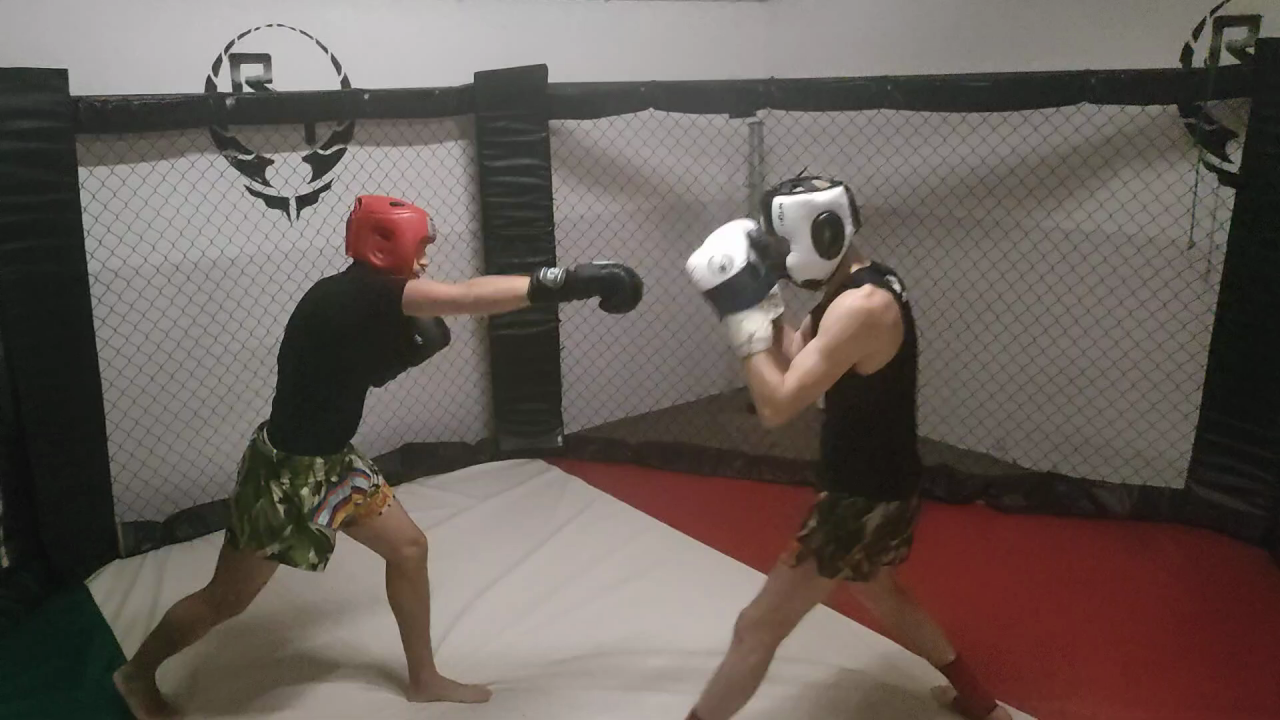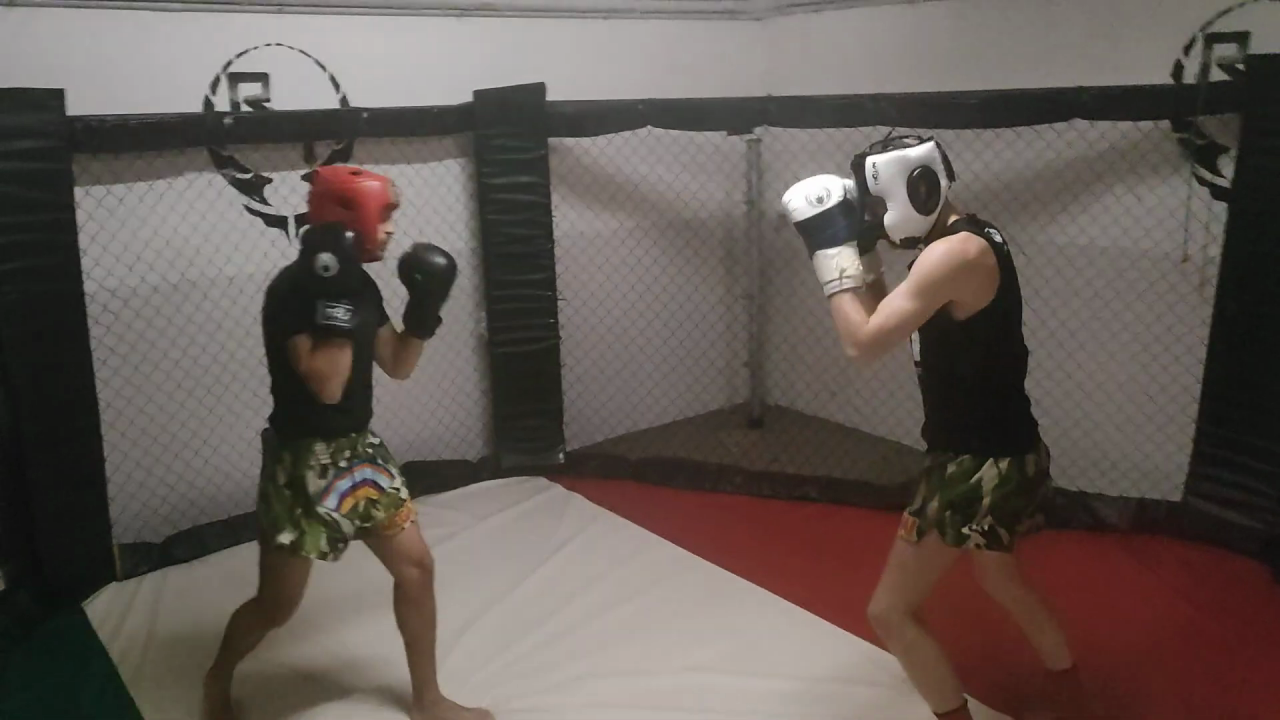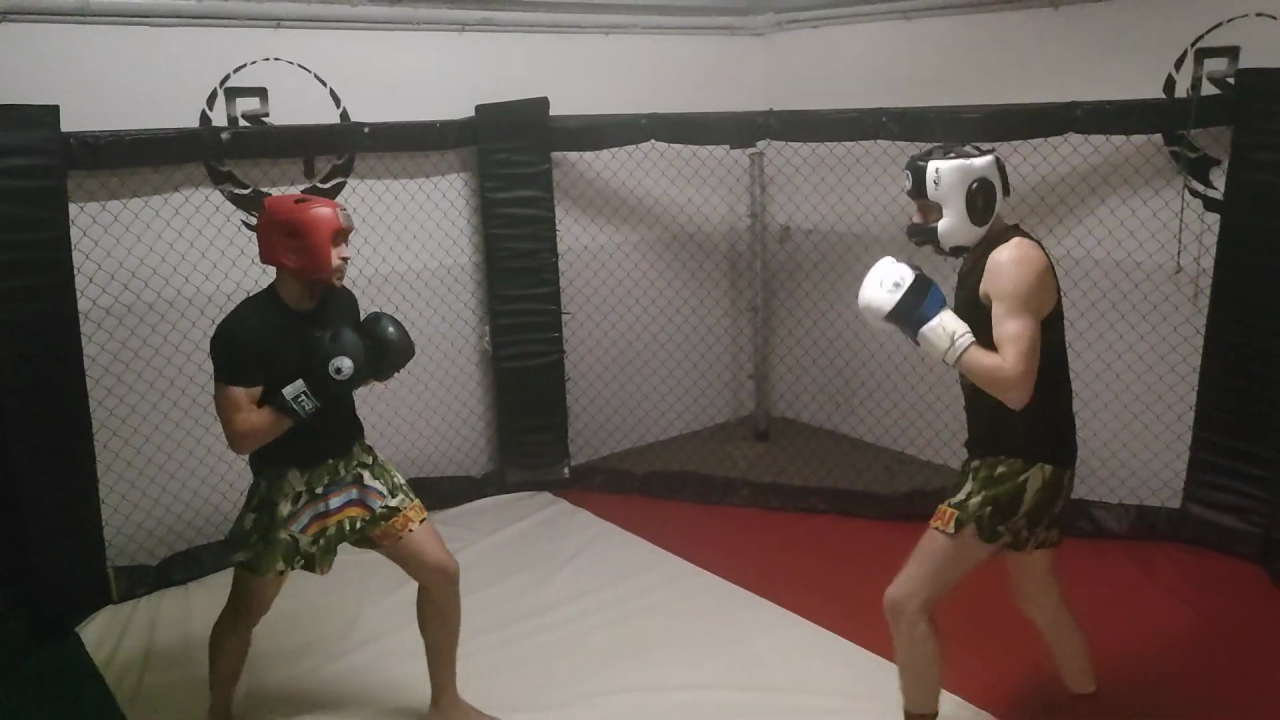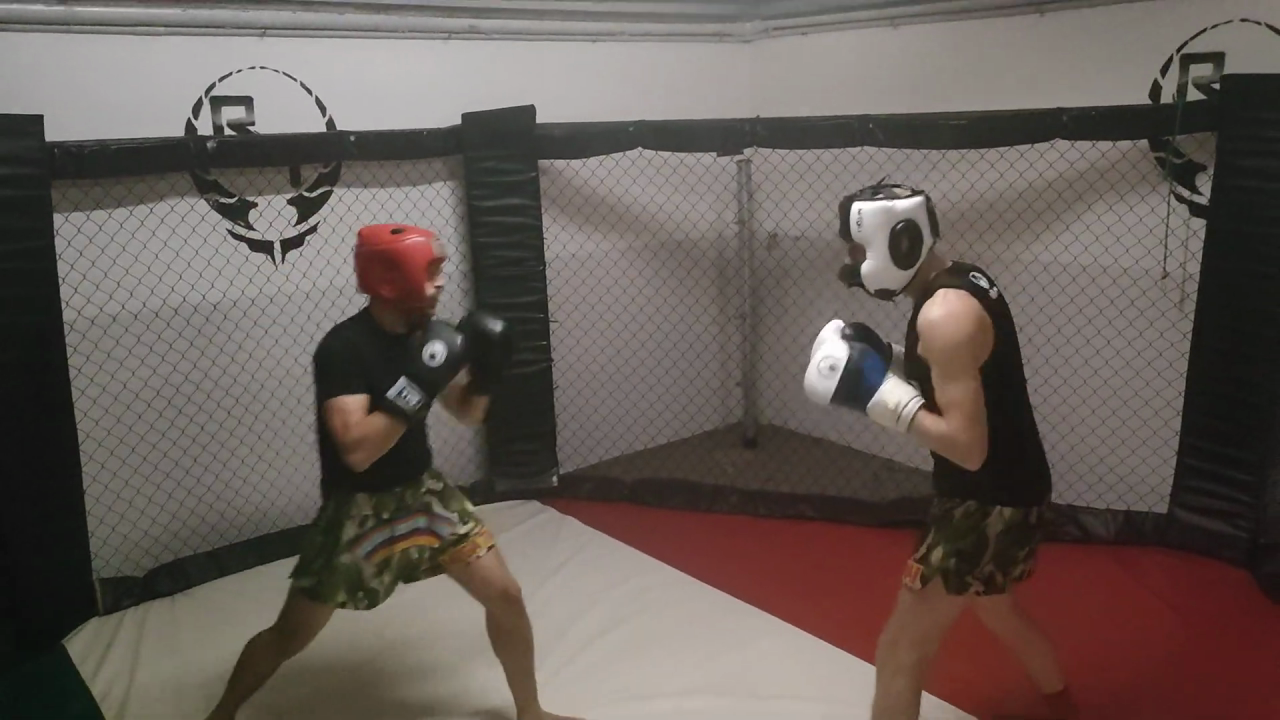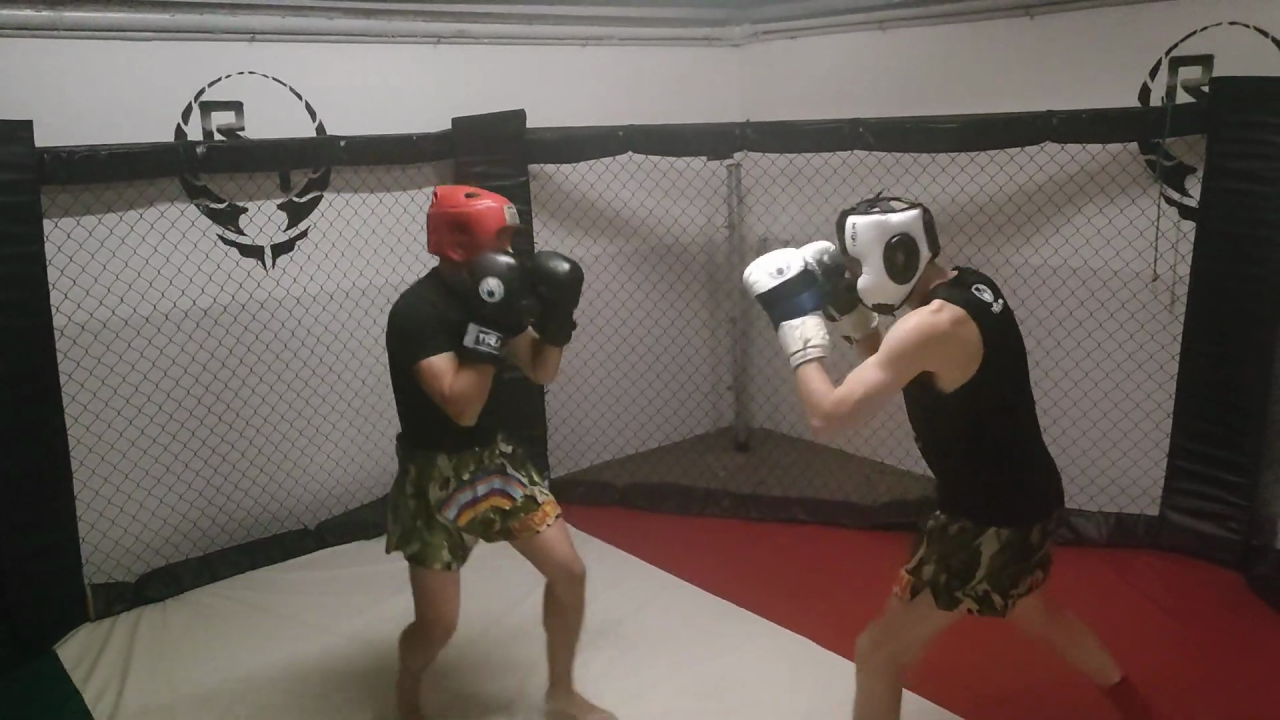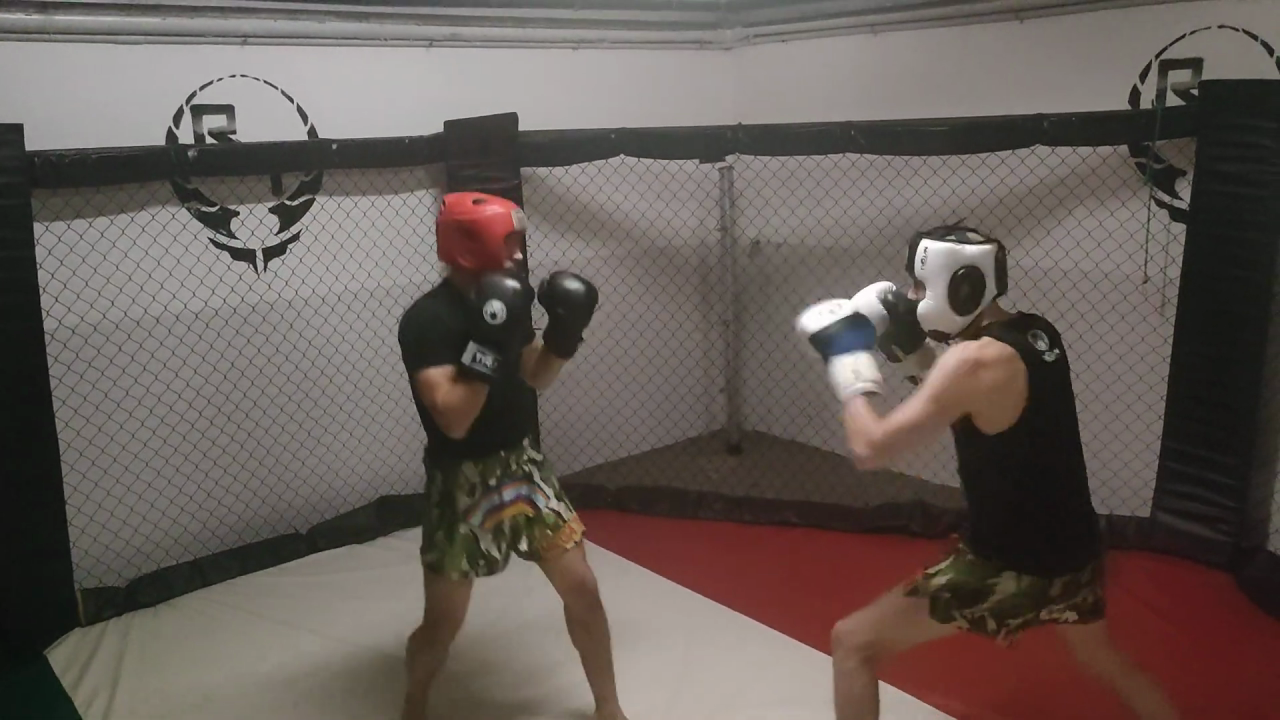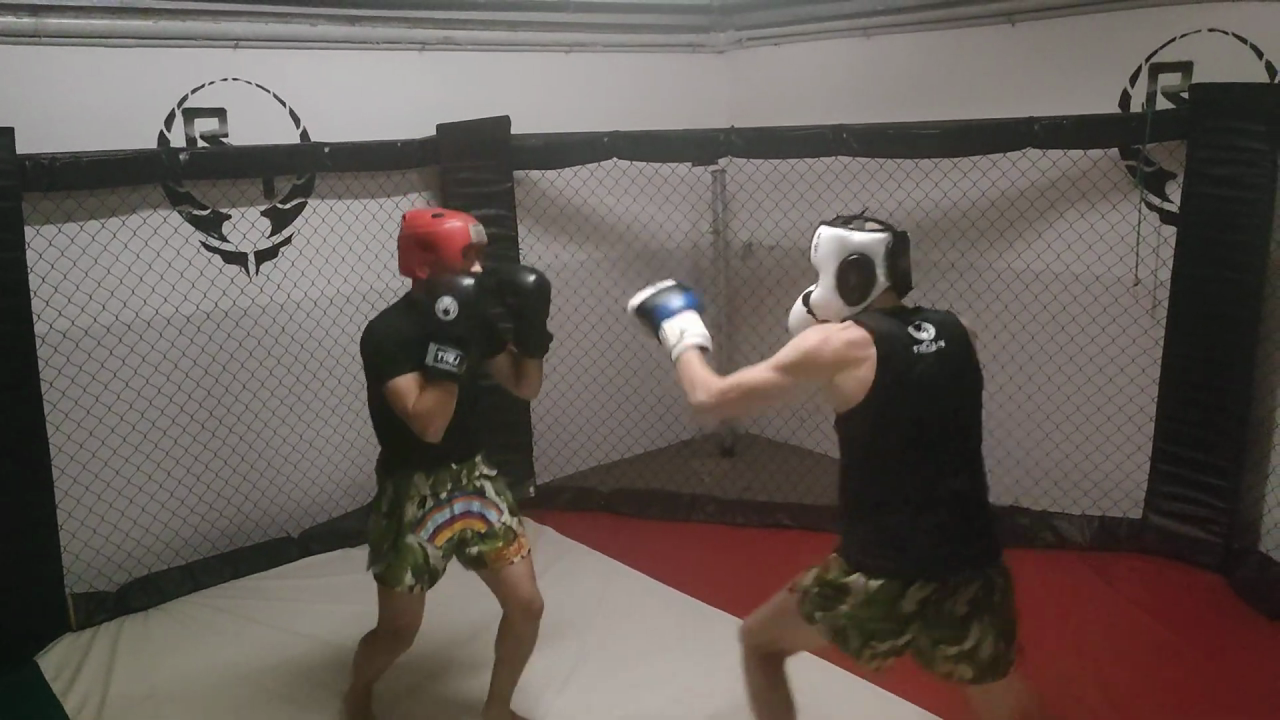
dt=0.3s
person 1, frame 1
left shoulder: (859, 308)
right shoulder: (858, 288)
left elbow: (777, 407)
right elbow: (796, 358)
left wrist: (740, 312)
right wrist: (761, 298)
left hip: (863, 497)
right hip: (883, 485)
left knee: (759, 627)
right knee: (881, 594)
person 1, frame 2
left shoulder: (955, 253)
right shoulder: (965, 240)
left elbow: (862, 343)
right elbow: (890, 320)
left wrist: (831, 247)
right wrist: (859, 250)
left hip: (979, 460)
right hip: (1001, 450)
left knee: (889, 611)
right knee: (1004, 583)
person 1, frame 3
left shoulder: (1016, 259)
right shoulder: (983, 258)
left elbow: (1015, 384)
left wrist: (929, 320)
right wrist: (926, 317)
left hip: (1021, 463)
right hip: (1009, 457)
left knee: (906, 602)
right knee: (1040, 599)
person 1, frame 4
left shoulder: (944, 313)
right shoulder: (957, 287)
left elbow: (969, 447)
left wrist: (876, 392)
right wrist: (882, 361)
left hip: (986, 499)
right hip: (1009, 489)
left knee: (900, 651)
right knee: (998, 611)
person 1, frame 5
left shoulder: (933, 322)
right shoulder: (973, 288)
left elbow: (828, 416)
right elbow: (899, 370)
left wrist: (797, 317)
right wrist: (845, 307)
left hip: (984, 519)
right hip: (1031, 498)
left knee: (880, 654)
right knee: (1037, 612)
person 1, frame 6
left shoulder: (975, 360)
right shoulder: (1038, 334)
left elbow: (870, 449)
left wrist: (848, 357)
right wrist: (910, 348)
left hip: (1004, 563)
right hip: (1074, 546)
left knee: (853, 642)
right knee: (1103, 657)
person 1, frame 7
left shoulder: (839, 345)
right shoulder: (956, 332)
left elbow: (708, 399)
left wrist: (678, 322)
left hip: (878, 576)
right hip: (971, 569)
left knee: (761, 638)
person 2, frame 1
left shoulder: (355, 294)
right shoulder: (352, 297)
right elbow: (467, 295)
left wrist: (401, 354)
right wrist: (573, 279)
left hip: (328, 459)
right hip: (291, 470)
left knee: (407, 547)
right knee: (227, 598)
left ankle: (423, 677)
right ankle: (137, 673)
person 2, frame 2
left shoulder: (357, 281)
right shoulder: (293, 289)
left elbow: (398, 365)
right elbow: (326, 387)
left wrist: (424, 306)
right wrist: (336, 302)
left hip: (358, 447)
right hip: (304, 458)
left knee: (416, 566)
right knee: (277, 605)
person 2, frame 3
left shoulder: (339, 301)
right shoulder: (243, 330)
right elbow: (240, 437)
left wrist: (374, 359)
right wrist: (312, 388)
left hip: (356, 464)
right hip: (289, 485)
left knee: (441, 570)
right knee: (243, 614)
person 2, frame 4
left shoulder: (424, 331)
right shoulder: (344, 349)
left elbow: (468, 414)
right elbow: (358, 451)
left wrist: (485, 373)
right wrist: (417, 381)
left hip: (422, 491)
right hip: (359, 509)
left knee: (505, 594)
right knee: (291, 636)
person 2, frame 5
left shoulder: (494, 294)
right shoulder: (415, 313)
left elbow: (541, 372)
right elbow: (462, 409)
left wrist: (556, 314)
right wrist: (486, 323)
left hip: (492, 456)
right hip: (438, 472)
left knee: (568, 570)
right knee: (438, 625)
person 2, frame 6
left shoulder: (505, 303)
right shoulder: (425, 321)
left elbow: (535, 378)
right elbow: (454, 422)
left wrist: (564, 331)
right wrist: (490, 344)
left hip: (522, 463)
right hip: (463, 480)
left knee: (582, 589)
right knee: (442, 626)
person 2, frame 7
left shoulder: (476, 313)
right shoulder: (388, 334)
left elbow: (527, 386)
right elbow: (429, 426)
left wrist: (533, 324)
right wrist: (450, 342)
left hip: (475, 477)
right hip: (413, 490)
left knee: (526, 605)
right knee: (399, 631)
